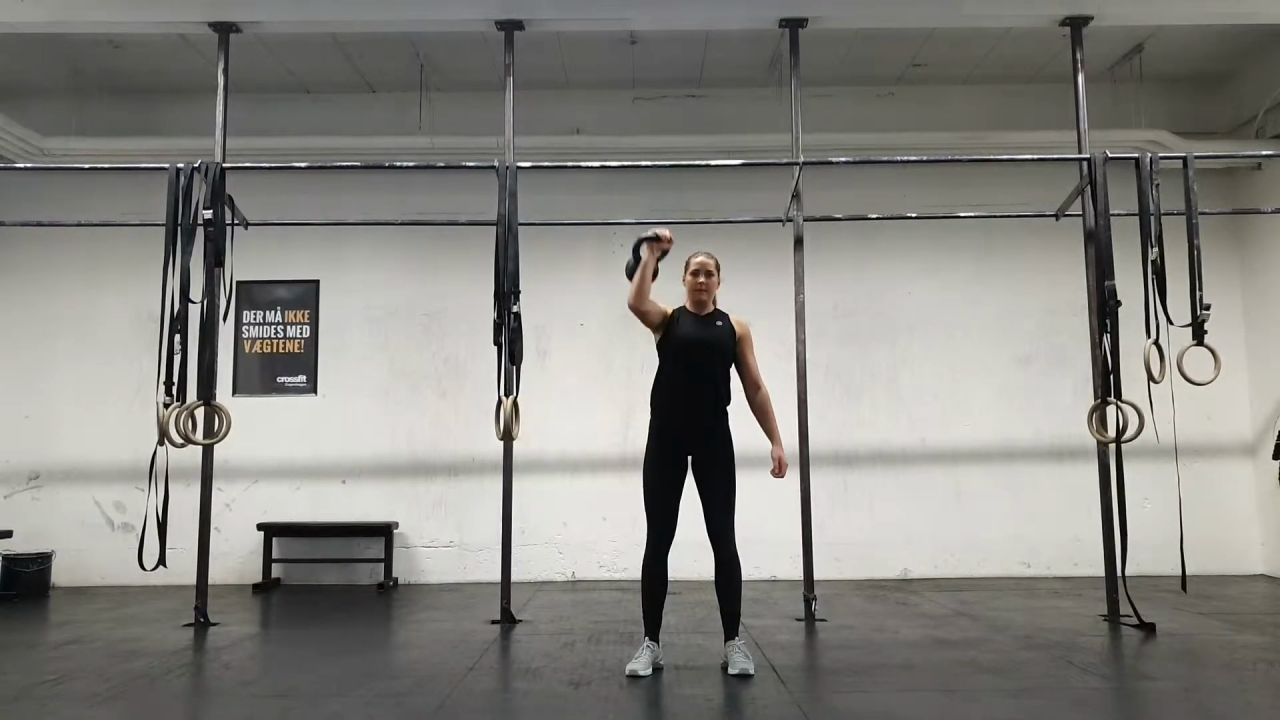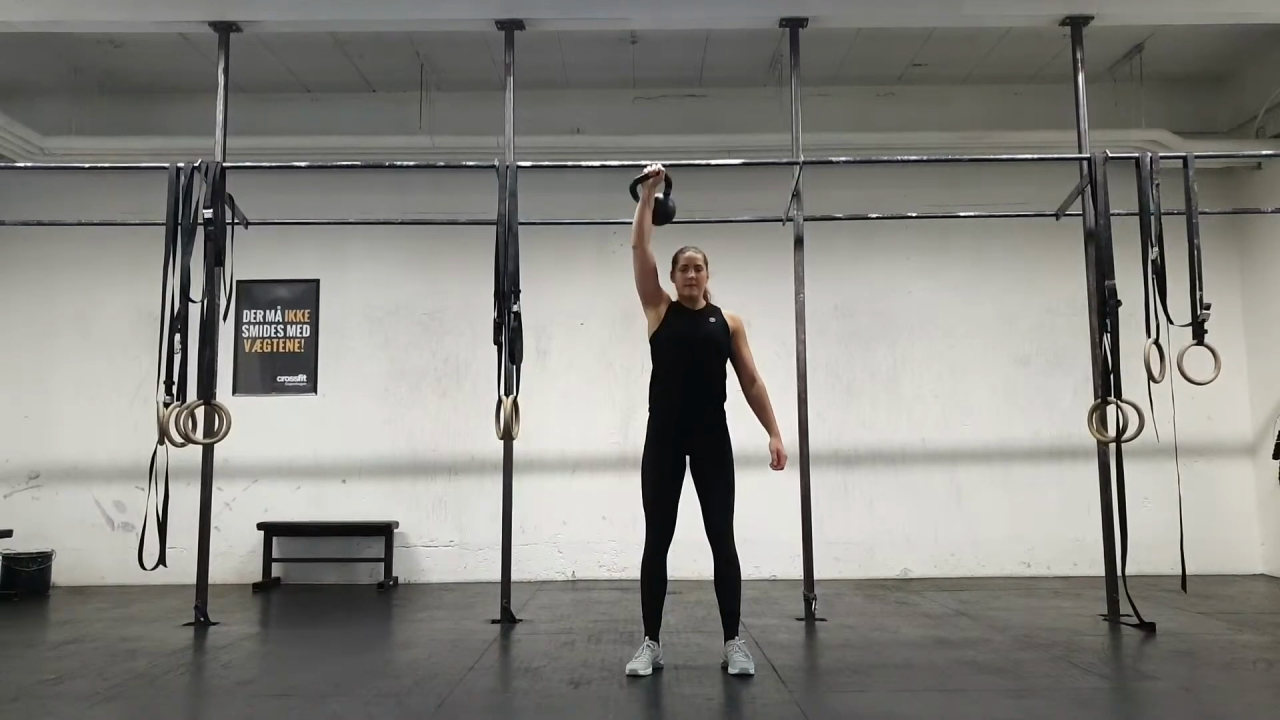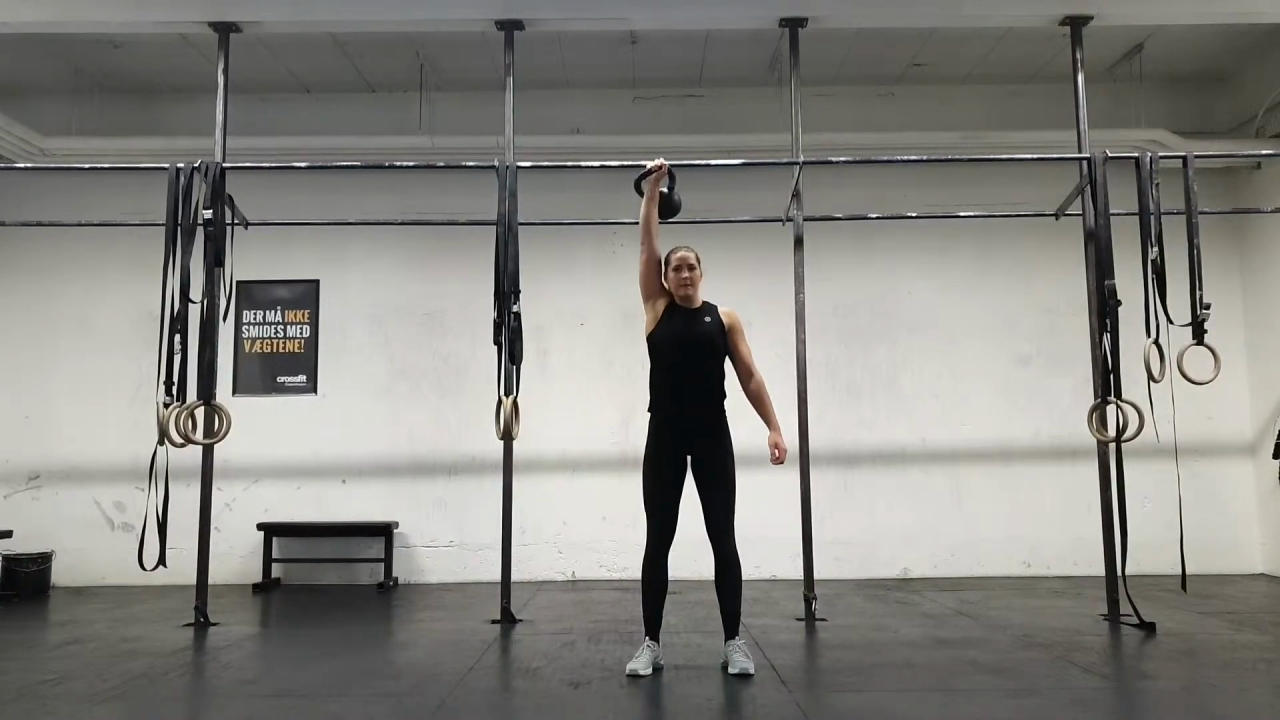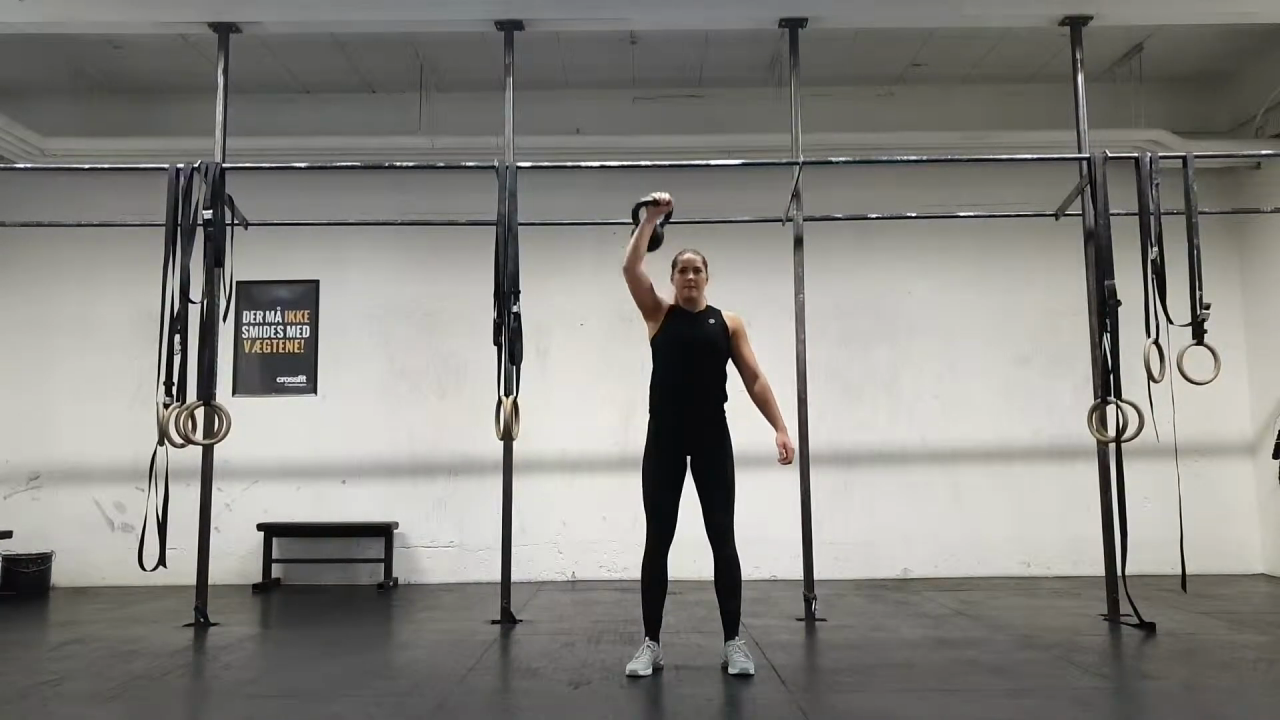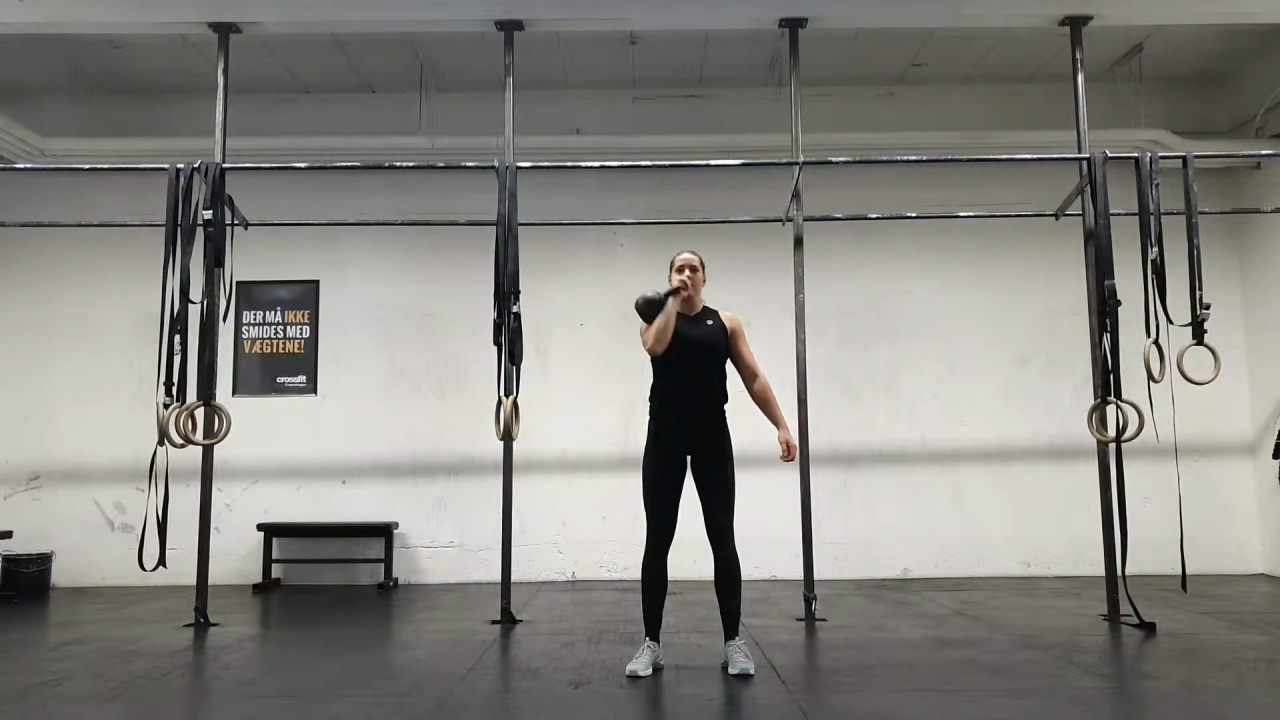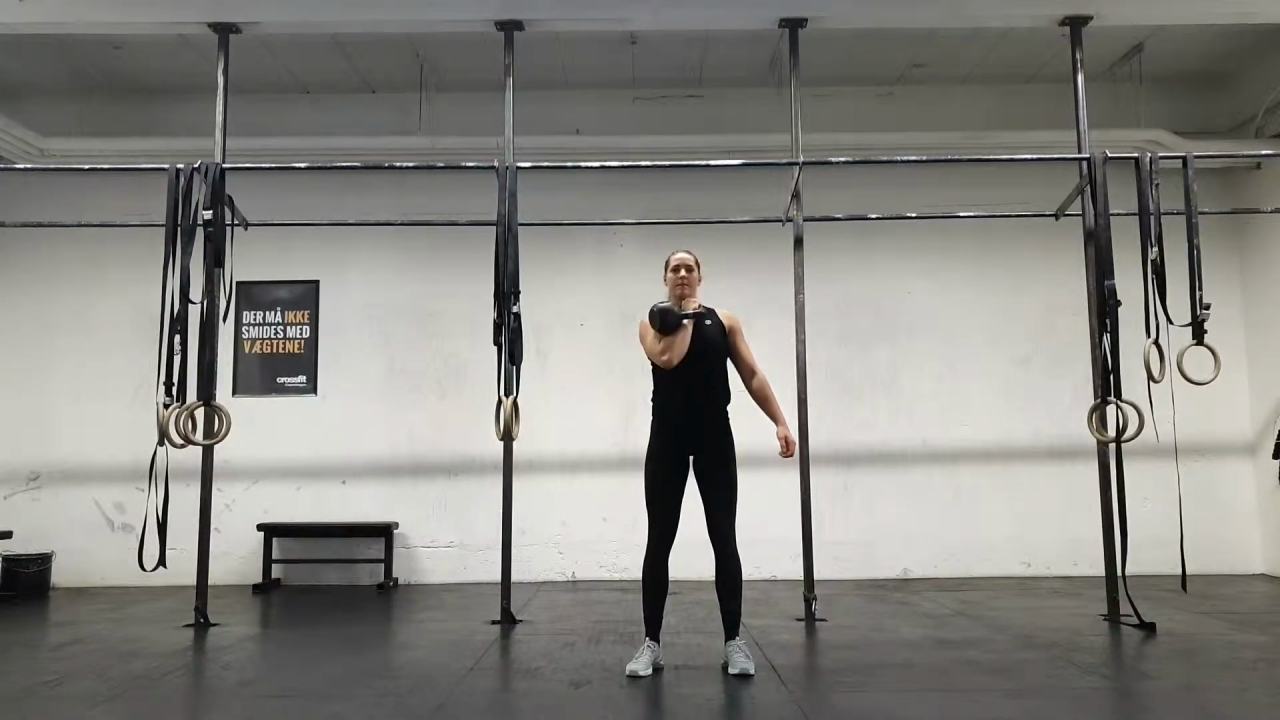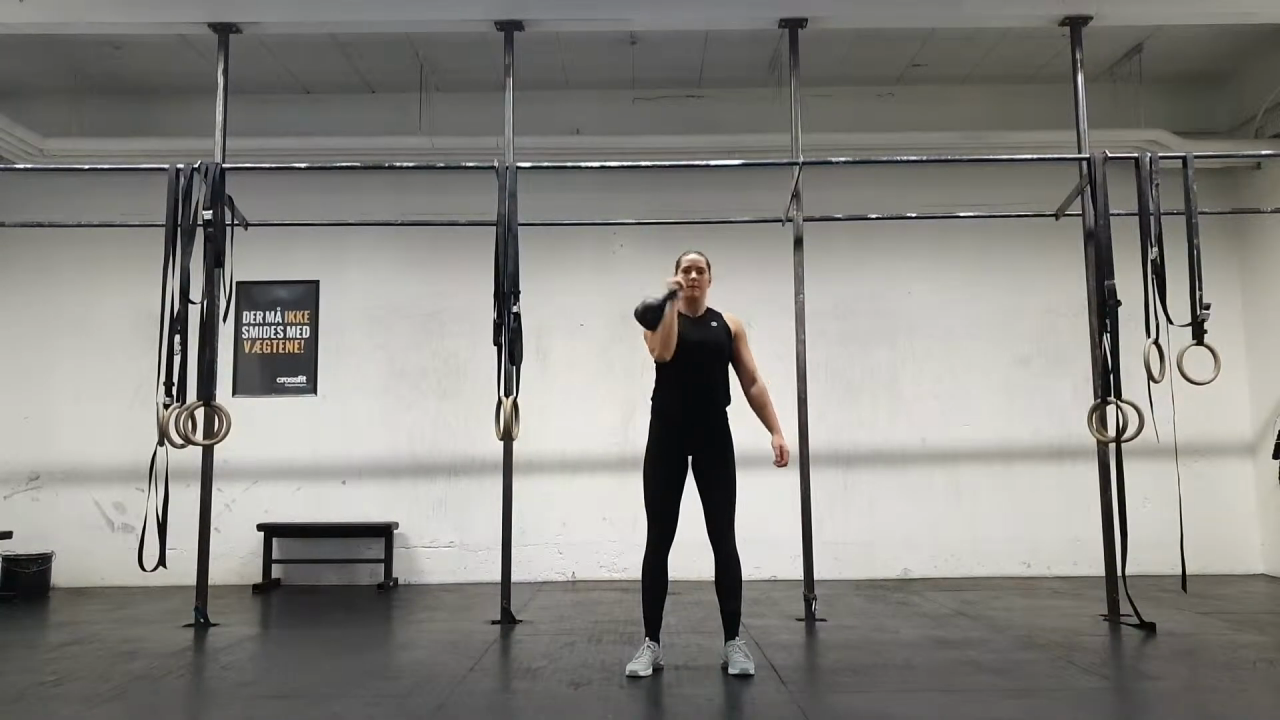
dt=0.4s
person 1, frame 1
left shoulder: (736, 327)
right shoulder: (667, 319)
left elbow: (755, 388)
right elbow: (635, 301)
left wrist: (775, 441)
right wrist: (652, 253)
left hip: (713, 437)
right hip: (666, 435)
left knee: (723, 539)
right knee: (658, 541)
left ankle: (733, 642)
right ankle: (650, 643)
person 1, frame 2
left shoulder: (728, 321)
right shoulder: (659, 310)
left elbow: (751, 380)
right elbow: (640, 247)
left wrist: (774, 434)
right wrist: (647, 194)
left hip: (712, 436)
right hip: (664, 435)
left knee: (722, 539)
right knee: (657, 541)
left ankle: (733, 642)
right ankle: (651, 643)
person 1, frame 3
left shoulder: (725, 319)
right shoulder: (656, 307)
left elbow: (750, 377)
right elbow: (647, 243)
left wrist: (773, 428)
right wrist: (652, 188)
left hip: (712, 436)
right hip: (665, 436)
left knee: (723, 539)
right knee: (658, 541)
left ankle: (733, 642)
right ankle: (651, 643)
person 1, frame 4
left shoulder: (727, 323)
right shoulder: (658, 313)
left elbow: (754, 378)
right elbow: (630, 270)
left wrist: (779, 428)
right wrist: (651, 219)
left hip: (711, 438)
right hip: (664, 438)
left knee: (722, 538)
right knee: (657, 540)
left ankle: (733, 643)
right ankle: (651, 644)
person 1, frame 5
left shoulder: (726, 322)
right shoulder: (657, 316)
left elbow: (754, 378)
right elbow: (656, 347)
left wrist: (781, 426)
right wrist: (673, 302)
left hip: (711, 435)
right hip: (664, 435)
left knee: (722, 538)
right knee: (658, 540)
left ankle: (732, 642)
right ankle: (651, 643)
person 1, frame 6
left shoulder: (723, 320)
right shoulder: (652, 323)
left elbow: (752, 374)
right elbow: (668, 358)
left wrist: (780, 422)
right wrist: (685, 318)
left hip: (714, 434)
right hip: (667, 434)
left knee: (724, 539)
right knee: (659, 540)
left ankle: (733, 642)
right ankle: (651, 644)
person 1, frame 7
left shoulder: (729, 324)
right shoulder: (662, 320)
left elbow: (752, 382)
right elbow: (661, 353)
left wrist: (775, 431)
right wrist: (671, 302)
left hip: (714, 436)
right hip: (667, 434)
left knee: (723, 539)
right knee: (658, 540)
left ankle: (733, 642)
right ankle: (651, 644)
